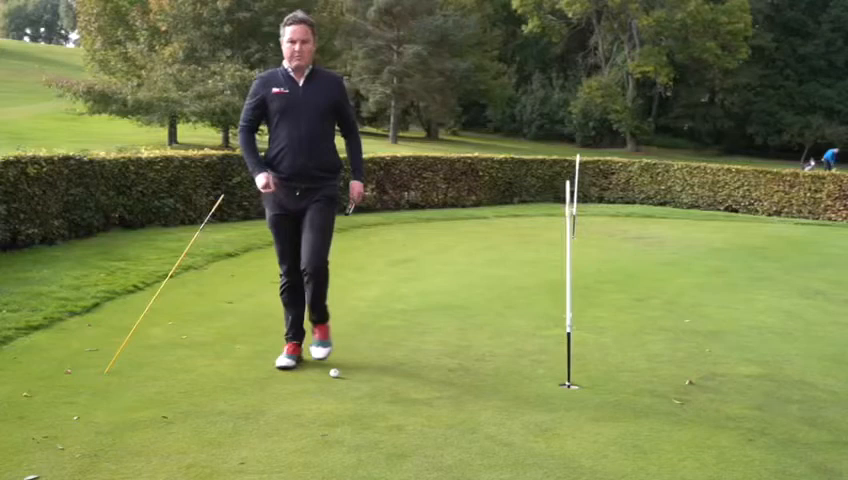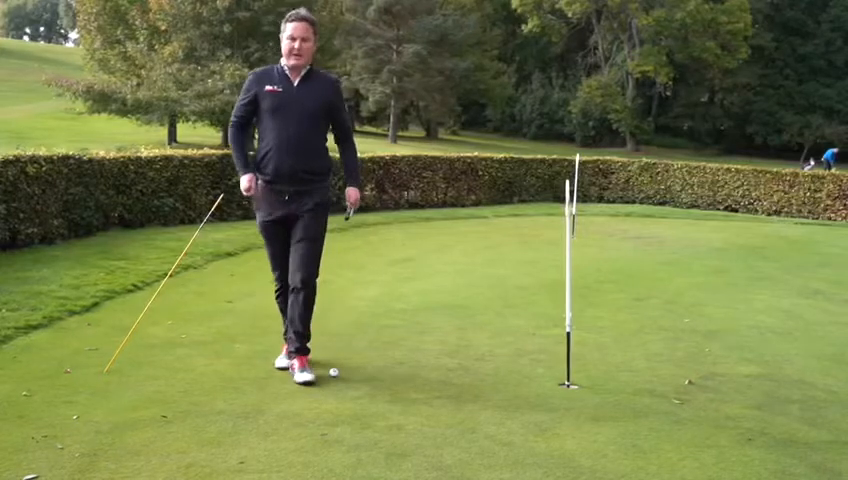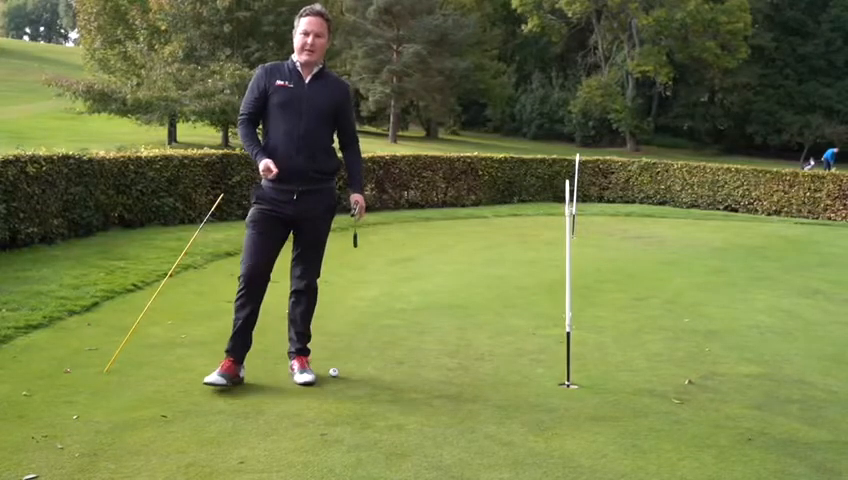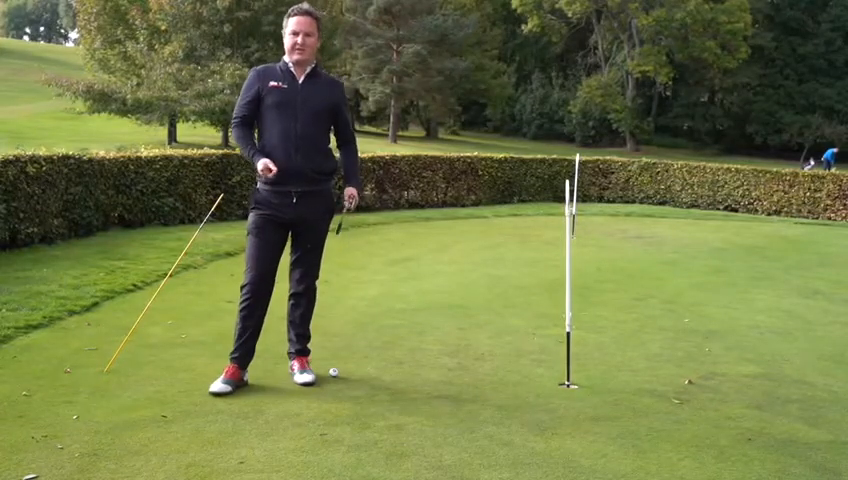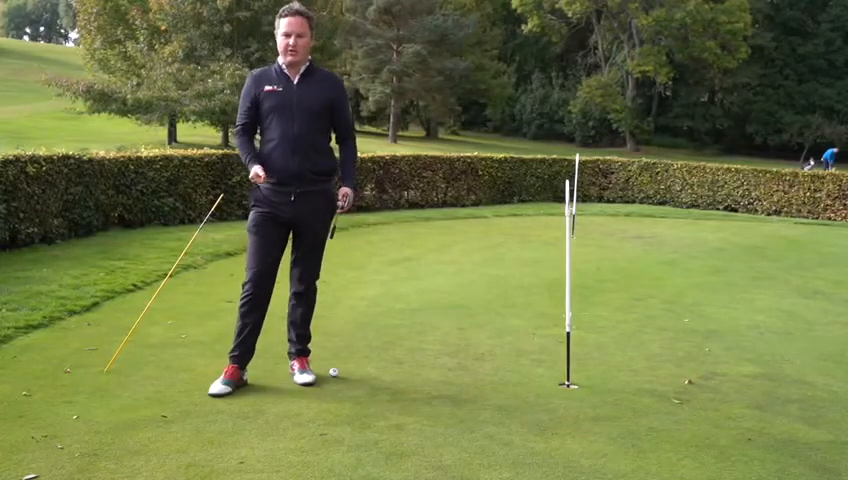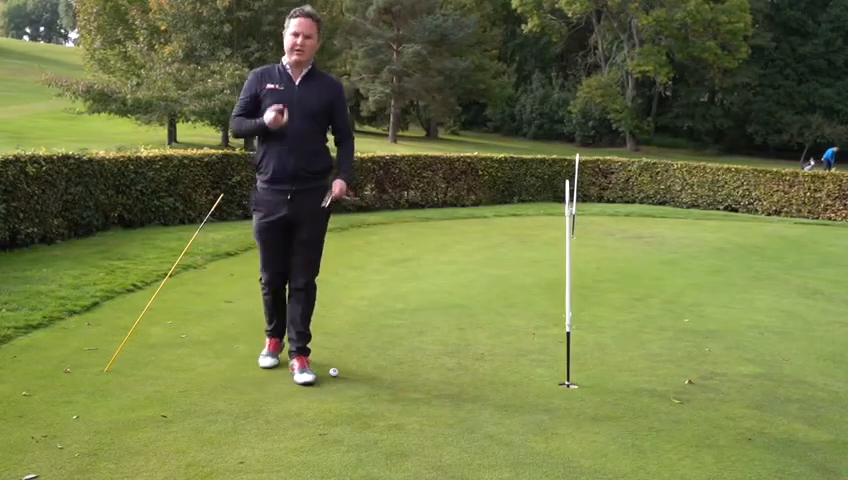
dt=0.7s
person 1, frame 1
left shoulder: (332, 83)
right shoulder: (266, 83)
left elbow: (350, 132)
right elbow: (245, 130)
left wrist: (357, 176)
right wrist: (257, 170)
left hip: (321, 190)
right hip: (280, 192)
left knee: (314, 262)
right knee: (288, 271)
left ankle: (320, 324)
right ankle: (293, 341)
person 1, frame 2
left shoulder: (328, 86)
right shoulder: (259, 80)
left elbow: (344, 137)
right elbow: (237, 126)
left wrist: (353, 182)
right wrist: (244, 170)
left hip: (312, 195)
right hip: (270, 194)
left knee: (303, 278)
right knee: (281, 278)
left ankle: (298, 353)
right ankle: (290, 340)
person 1, frame 3
left shoulder: (338, 88)
right shoulder: (268, 75)
left elbow: (349, 143)
right elbow: (246, 121)
left wrist: (356, 188)
right wrist: (260, 157)
left hip: (317, 198)
right hip: (272, 194)
left knee: (305, 280)
right knee: (252, 274)
left ankle: (298, 356)
right ankle: (234, 361)
person 1, frame 4
left shoulder: (332, 88)
right shoulder: (261, 77)
left elbow: (346, 140)
right elbow: (239, 124)
left wrist: (352, 182)
right wrist: (257, 157)
left hip: (316, 199)
right hip: (270, 197)
left knee: (304, 282)
right knee: (256, 281)
left ankle: (299, 356)
right ankle: (237, 365)
person 1, frame 5
left shoulder: (330, 84)
right shoulder: (258, 80)
left elbow: (346, 138)
right elbow: (243, 130)
left wrist: (348, 182)
right wrist: (253, 163)
left hip: (316, 198)
right hip: (270, 196)
left knee: (304, 282)
right knee: (256, 281)
left ankle: (299, 357)
right ankle: (237, 366)
person 1, frame 6
left shoulder: (330, 87)
right shoulder: (260, 78)
left elbow: (344, 137)
right elbow: (236, 123)
left wrist: (343, 176)
right wrist: (264, 123)
left hip: (313, 195)
right hip: (269, 194)
left knee: (303, 279)
right knee: (271, 277)
left ankle: (299, 353)
right ankle: (274, 336)
